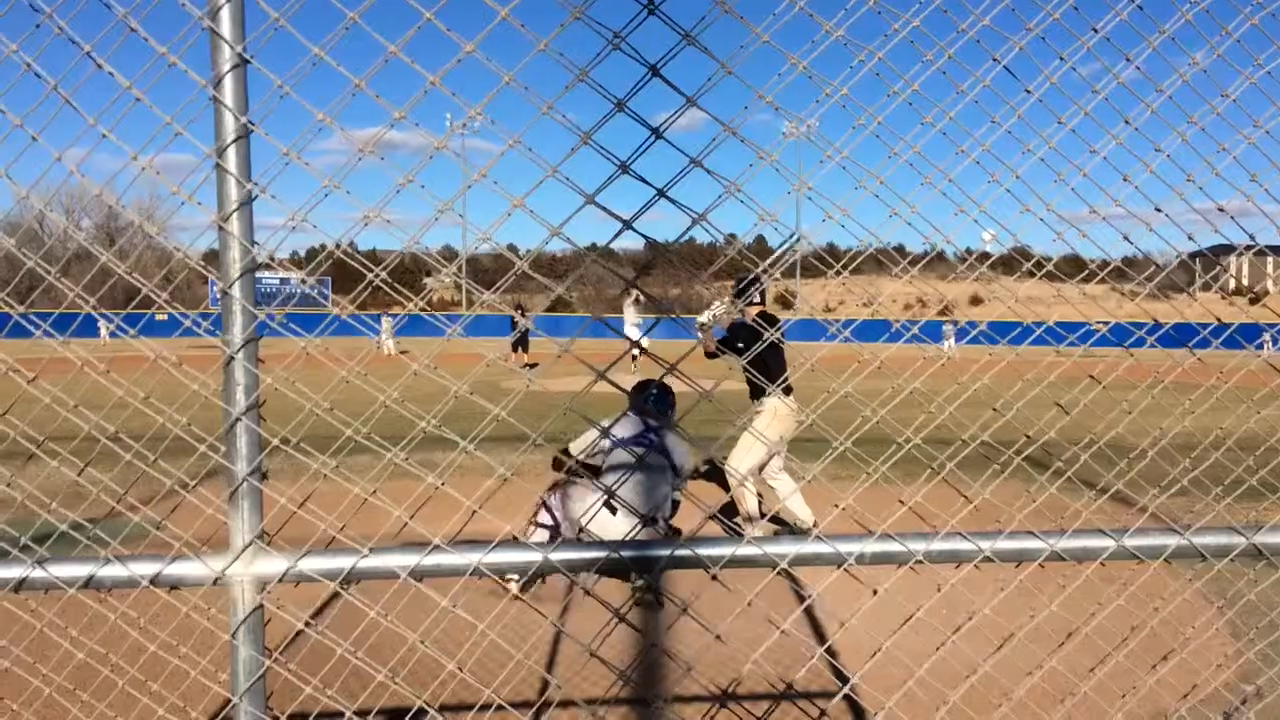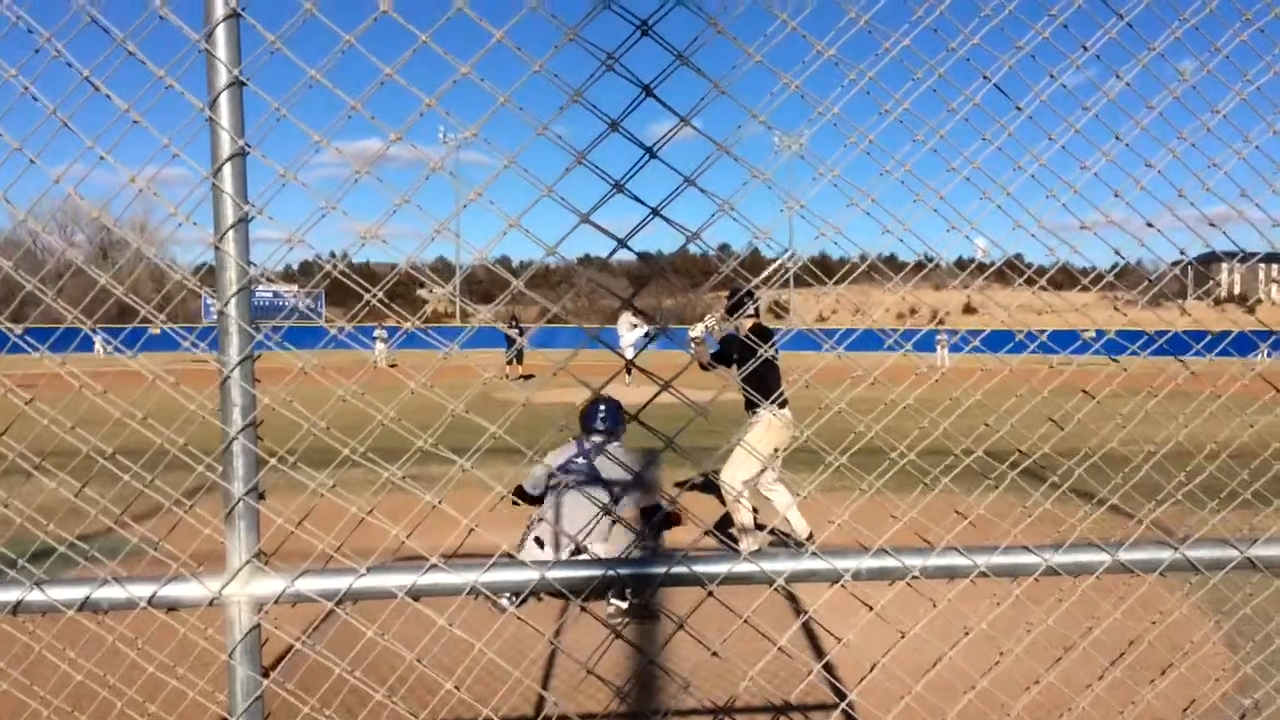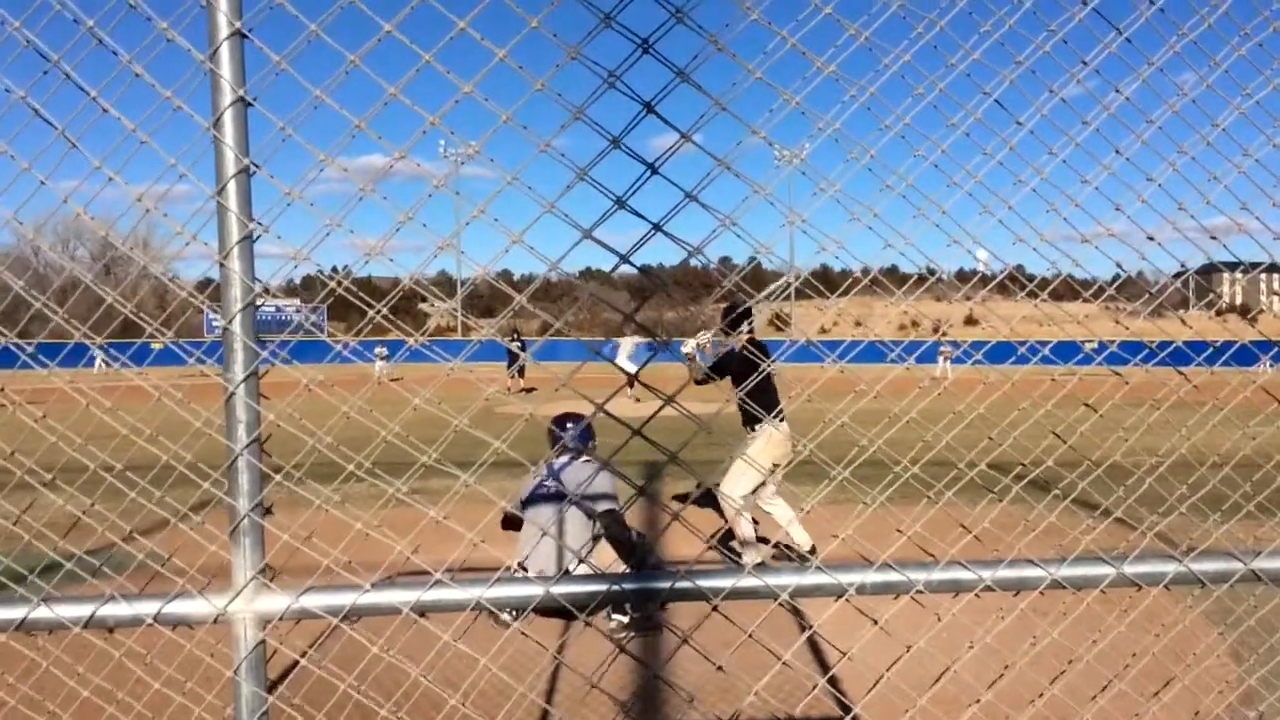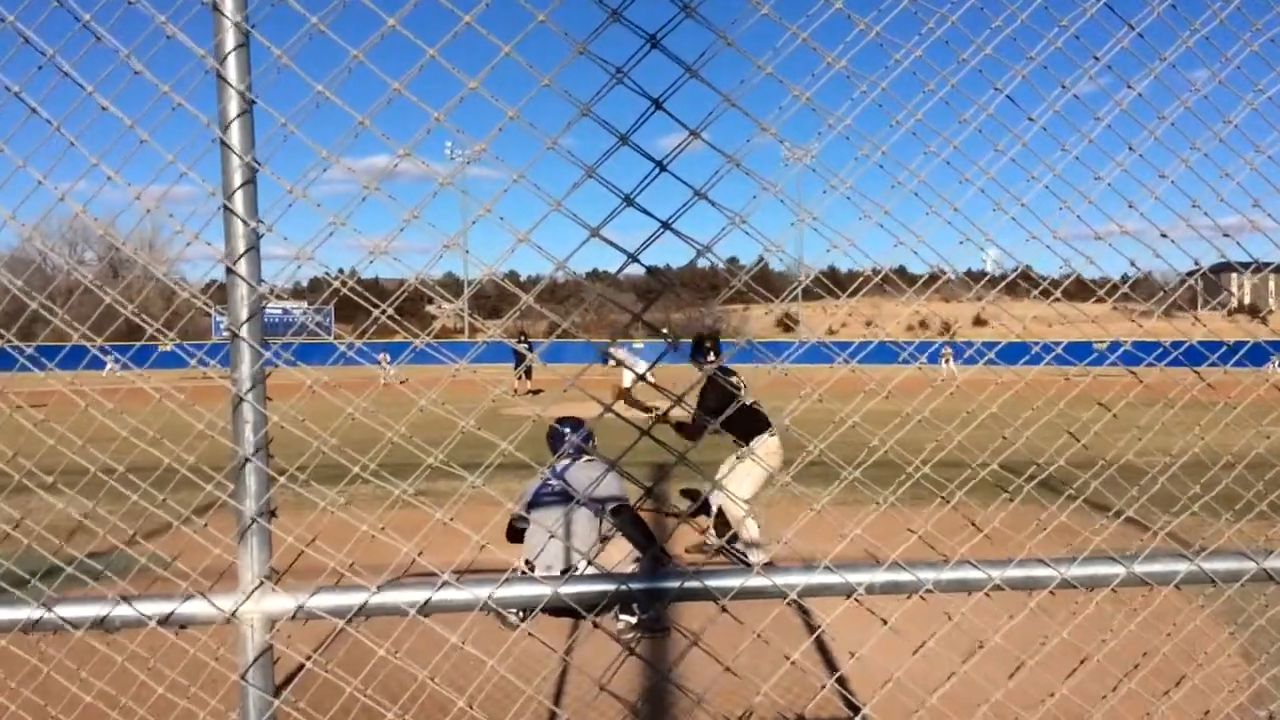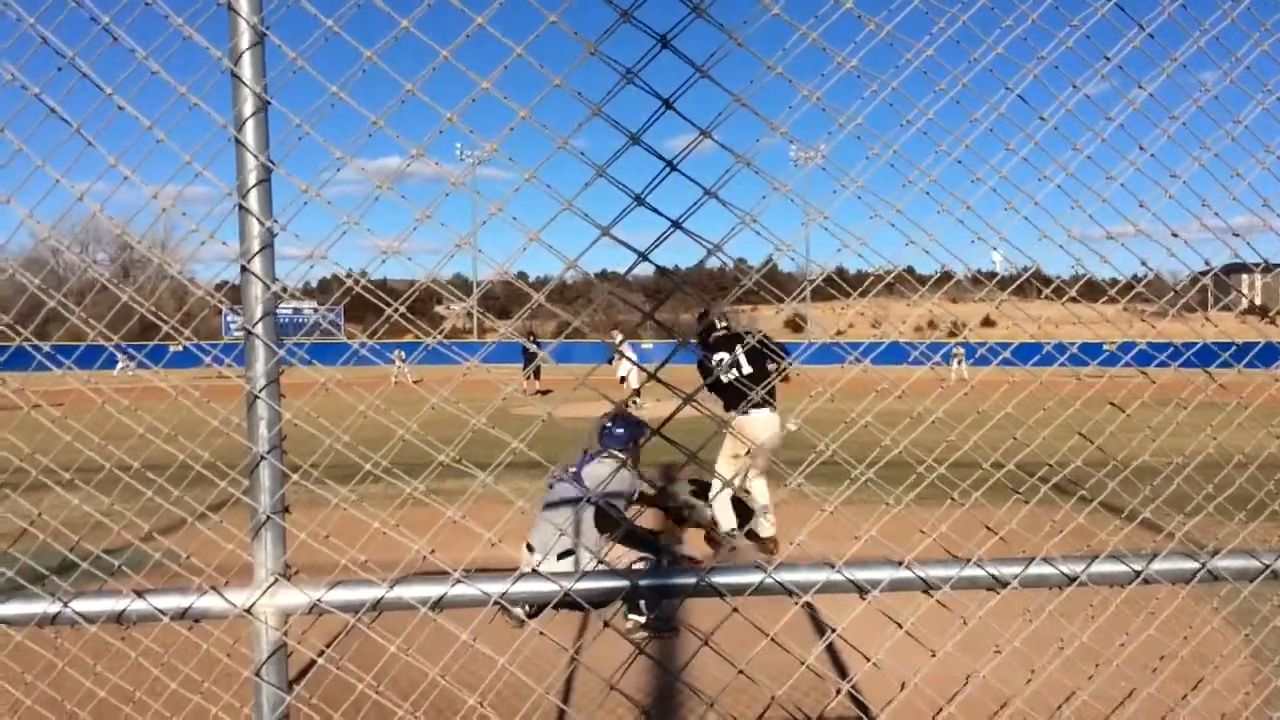
dt=0.5s
person 1, frame 1
left shoulder: (769, 323)
right shoulder: (746, 330)
left elbow: (741, 334)
right elbow: (712, 351)
left wrist: (723, 318)
right wrist: (706, 329)
left hip: (777, 408)
right hip: (767, 408)
left knee: (737, 467)
right knee: (772, 469)
left ankle: (755, 533)
right ankle: (806, 523)
person 1, frame 2
left shoulder: (762, 334)
right shoulder: (742, 340)
left elbow: (731, 352)
right elbow: (709, 363)
left wrist: (712, 332)
right wrist: (699, 341)
left hip: (771, 419)
right hip: (765, 419)
left knee: (731, 477)
right knee: (767, 480)
left ankle: (750, 544)
right ankle: (802, 534)
person 1, frame 3
left shoulder: (752, 351)
right shoulder: (744, 353)
left elbow: (709, 374)
right elbow: (703, 376)
left wrist: (696, 353)
right wrist: (692, 357)
left hip: (769, 435)
right hip: (766, 434)
left knee: (729, 492)
right knee: (766, 495)
left ankle: (752, 558)
right ankle: (804, 547)
person 1, frame 4
left shoulder: (713, 386)
right shoulder: (727, 375)
left elbow: (694, 433)
left wrist: (672, 422)
left hip: (762, 448)
right hip: (751, 445)
left knee: (730, 499)
right knee: (718, 486)
left ankle: (758, 558)
right ankle: (715, 540)
person 1, frame 5
left shoulder: (705, 361)
right shoulder: (752, 340)
right elbow: (783, 361)
right wrist: (767, 372)
left hip: (743, 424)
right hip: (770, 421)
left knee: (722, 485)
right knee: (756, 476)
left ankle: (728, 535)
right ankle: (767, 534)
person 2, frame 1
left shoulder: (614, 426)
right shoulder: (681, 448)
left elbow: (560, 462)
left hip: (598, 524)
right hip: (645, 539)
left knee: (556, 496)
left ankle: (520, 576)
right ankle: (644, 577)
person 2, frame 2
left shoulder: (560, 454)
right shoulder: (628, 461)
left elbow: (519, 498)
right elbow: (652, 516)
right wrist: (674, 518)
left hip: (541, 561)
right hip: (587, 561)
right knee: (646, 528)
left ankle: (511, 592)
right ankle: (620, 601)
person 2, frame 3
left shoulder: (537, 476)
right shoulder: (597, 473)
left elbow: (508, 522)
right elbow: (613, 527)
right wrist: (646, 573)
right knee: (632, 540)
right ankle: (624, 616)
person 2, frame 4
left shoulder: (539, 480)
right shoulder: (598, 471)
left elbow: (513, 533)
right elbow: (624, 518)
right wrist: (664, 557)
right knee: (641, 543)
left ankle: (518, 607)
right ankle: (633, 616)
person 2, frame 5
left shoulder: (584, 464)
right shoulder: (619, 469)
right elbow: (609, 522)
right wrist: (660, 543)
left hip: (536, 566)
right hip: (572, 568)
right knee: (653, 547)
left ankle: (526, 601)
right ankle: (645, 616)
